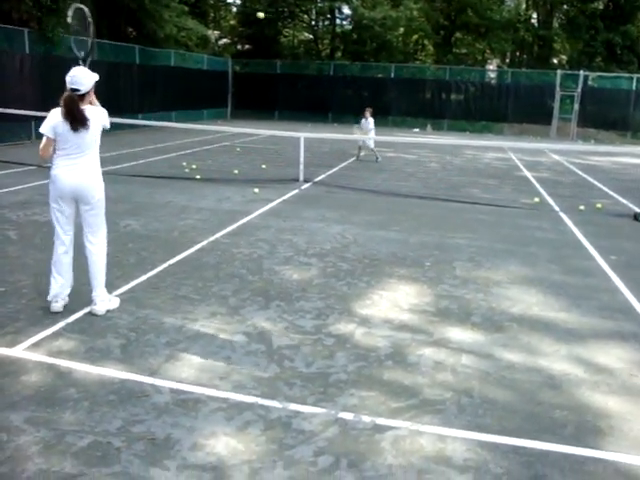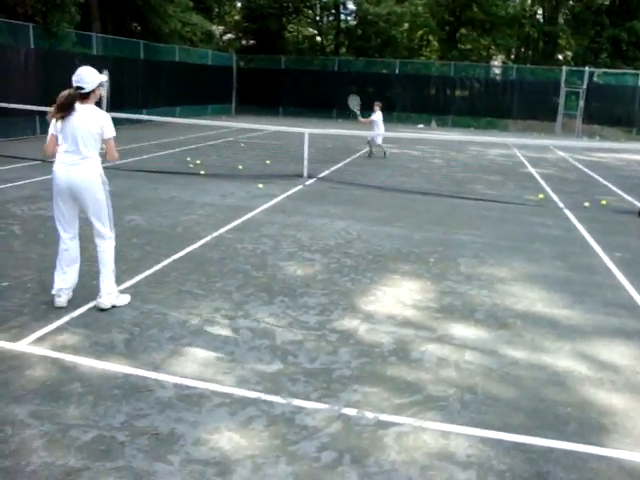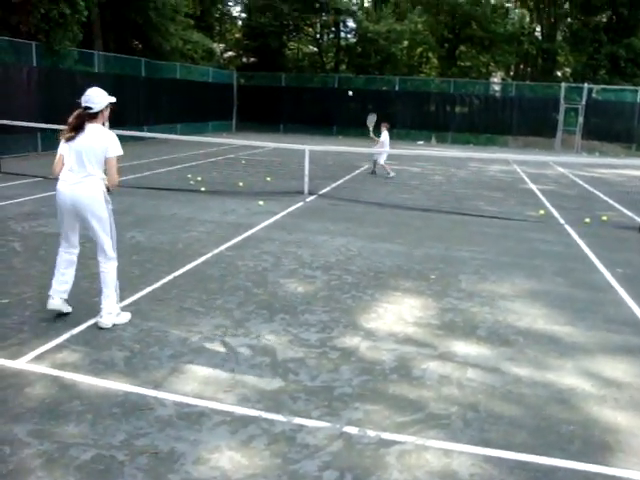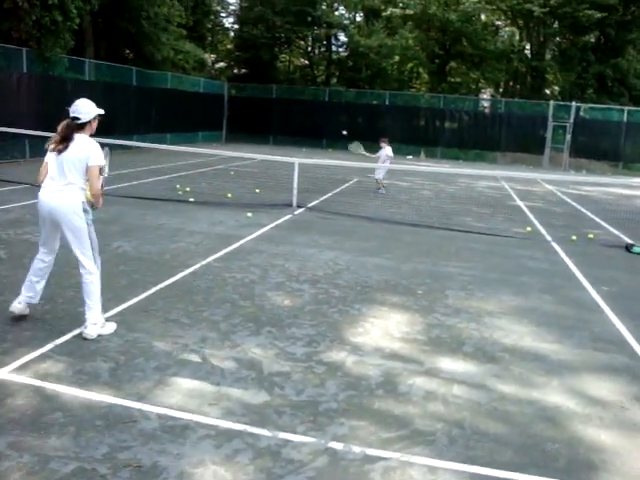
dt=0.2s
person 1, frame 1
left shoulder: (56, 116)
right shoulder: (99, 115)
left elbow: (44, 154)
right wrist: (93, 100)
left hip: (61, 180)
right hip: (89, 182)
left knee: (63, 240)
right knee: (95, 241)
left ankle: (58, 297)
right ankle: (100, 299)
person 1, frame 2
left shoulder: (61, 115)
right shoulder: (101, 117)
left elbow: (49, 151)
right elbow: (112, 157)
left hip: (61, 176)
right hip: (88, 178)
left knee: (67, 238)
right knee: (104, 236)
left ankle: (61, 292)
right ankle: (107, 293)
person 1, frame 3
left shoulder: (70, 134)
right shoulder: (108, 137)
left elbow: (56, 171)
right elbow: (113, 179)
right wrist: (108, 186)
left hip: (65, 193)
right hip: (91, 196)
left knee: (68, 247)
right knee: (107, 254)
left ankle: (57, 297)
right ankle: (109, 312)
person 1, frame 4
left shoulder: (57, 144)
right shoulder: (92, 147)
left elbow: (42, 177)
right elbow: (94, 190)
right wrist: (98, 201)
left hip: (46, 202)
right hip: (70, 205)
left knee: (45, 253)
right knee: (89, 266)
left ankle: (23, 301)
right ankle: (93, 323)
